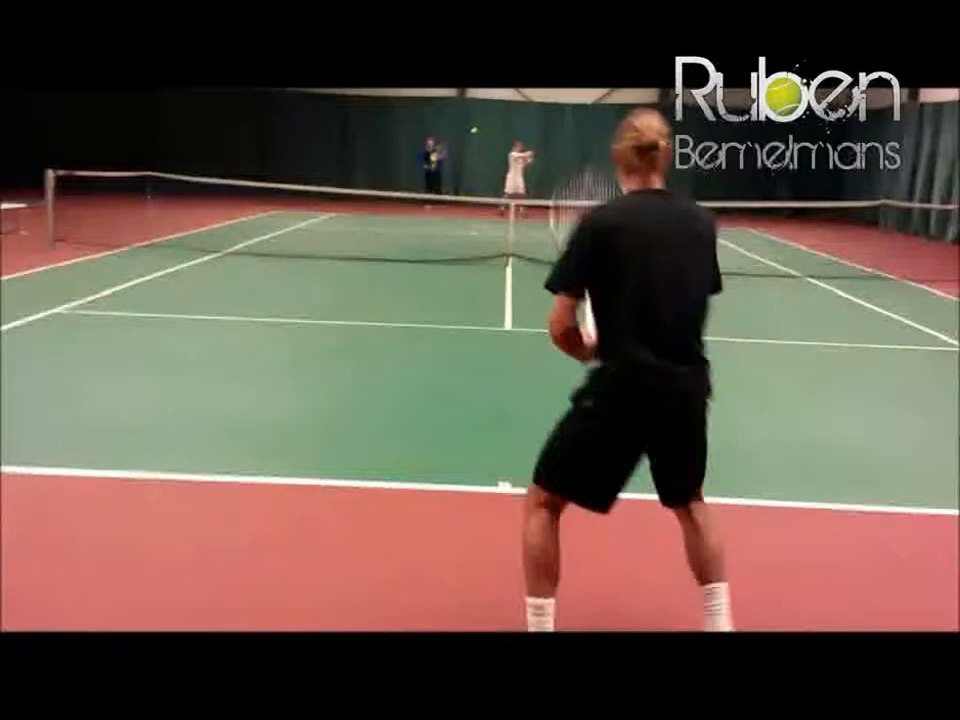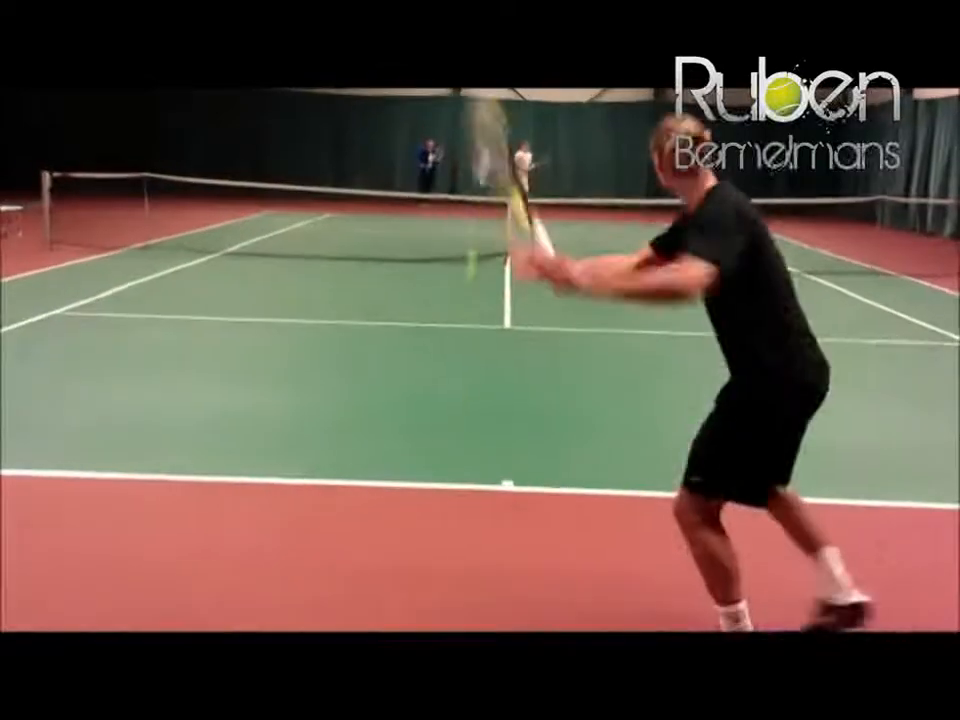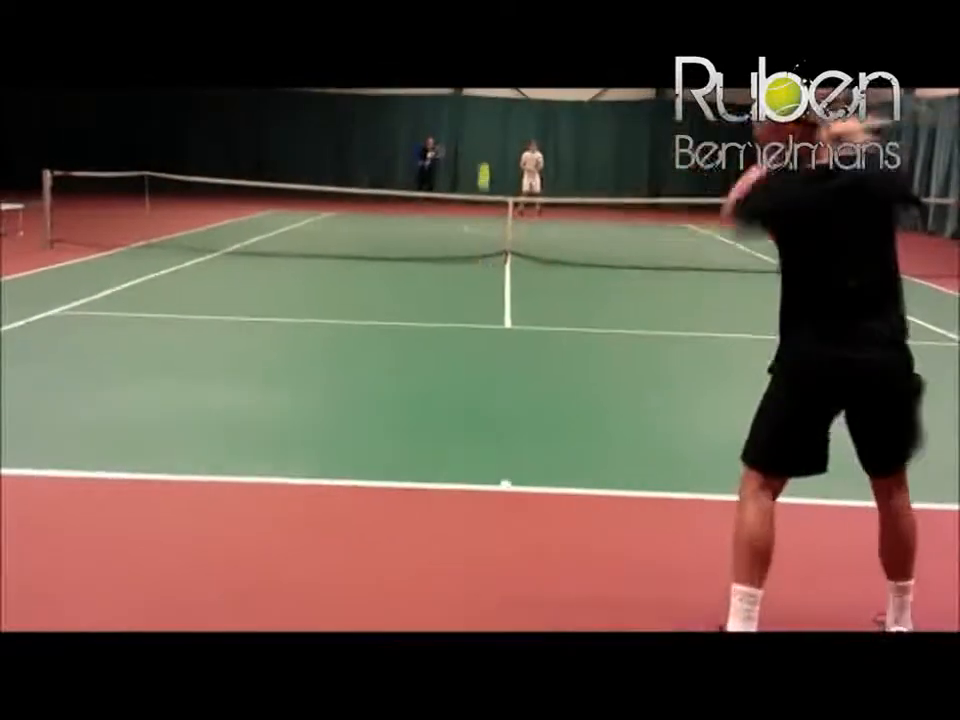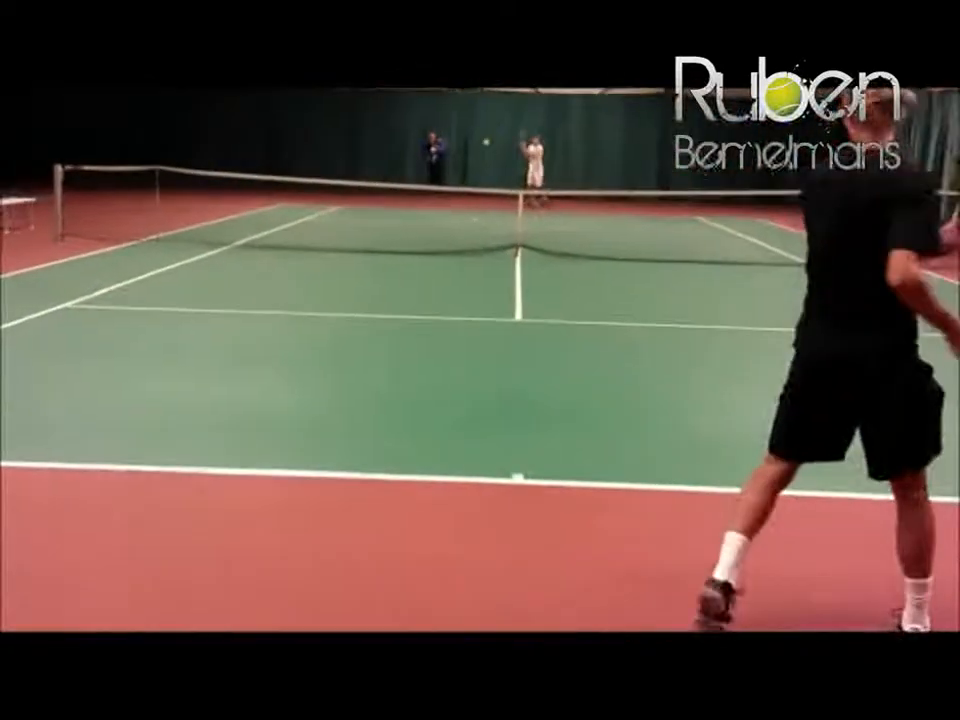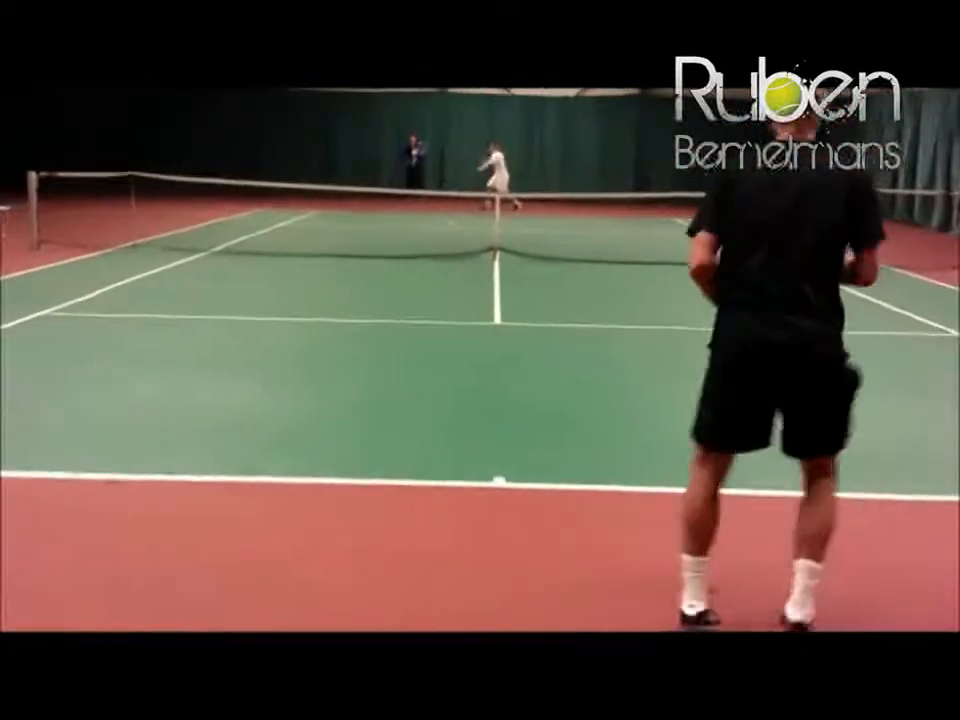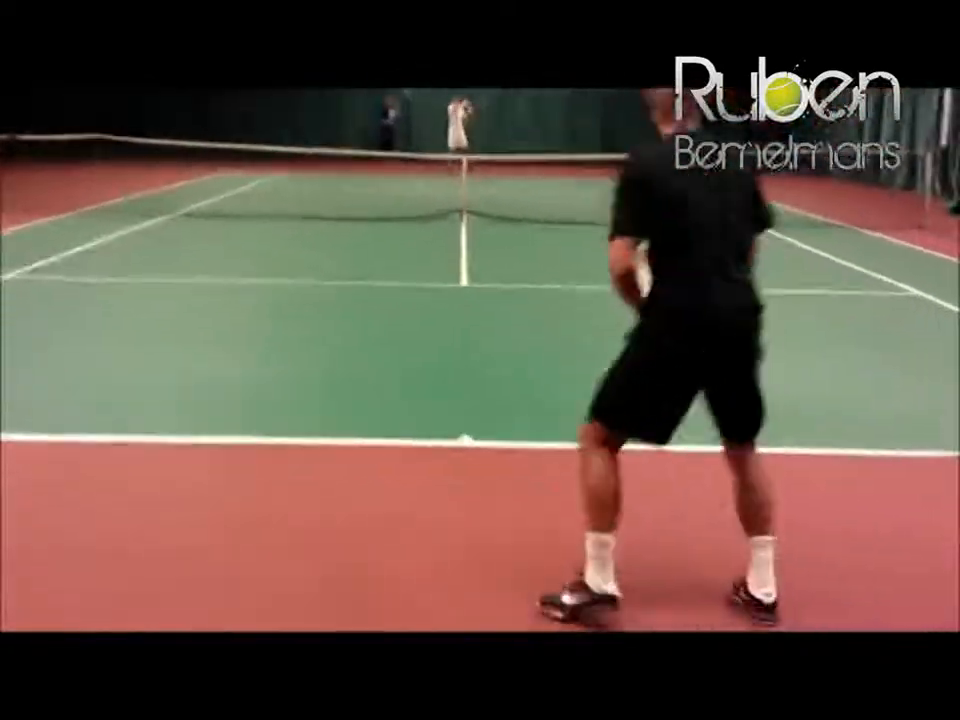
dt=0.5s
person 1, frame 1
left shoulder: (600, 223)
right shoulder: (700, 223)
left elbow: (560, 328)
left wrist: (591, 351)
left hip: (621, 390)
right hip: (686, 388)
left knee: (543, 502)
right knee: (688, 505)
left ankle: (541, 626)
right ankle: (720, 624)
person 1, frame 2
left shoulder: (721, 212)
right shoulder: (699, 215)
left elbow: (690, 282)
right elbow: (631, 264)
left wrist: (593, 282)
right wrist: (563, 269)
left hip: (774, 382)
right hip: (789, 374)
left knee: (694, 510)
right knee: (766, 489)
left ankle: (738, 628)
right ankle: (844, 596)
person 1, frame 3
left shoulder: (781, 198)
right shoulder: (878, 177)
left elbow: (738, 201)
left wrist: (773, 165)
right wrist: (842, 134)
left hip: (813, 365)
right hip: (885, 360)
left knee: (758, 488)
right knee: (892, 490)
left ankle: (743, 625)
right ankle: (900, 621)
person 1, frame 4
left shoulder: (818, 181)
right shoulder: (908, 184)
right elbow: (903, 276)
left hip: (817, 350)
right hip: (884, 355)
left knee: (776, 465)
right knee: (910, 488)
left ankle: (723, 579)
right ankle: (916, 620)
person 1, frame 5
left shoulder: (735, 174)
right shoulder: (850, 178)
left elbow: (700, 264)
right elbow: (866, 272)
left hip: (741, 339)
right hip: (813, 342)
left knee: (708, 465)
right knee: (820, 476)
left ankle: (694, 605)
right ankle: (801, 611)
person 1, frame 6
left shoulder: (643, 167)
right shoulder: (738, 165)
left elbow: (622, 267)
left wrist: (642, 302)
left hip: (676, 325)
right hip: (736, 325)
left knee: (597, 441)
right knee: (742, 453)
left ankle: (597, 584)
right ankle: (762, 588)
